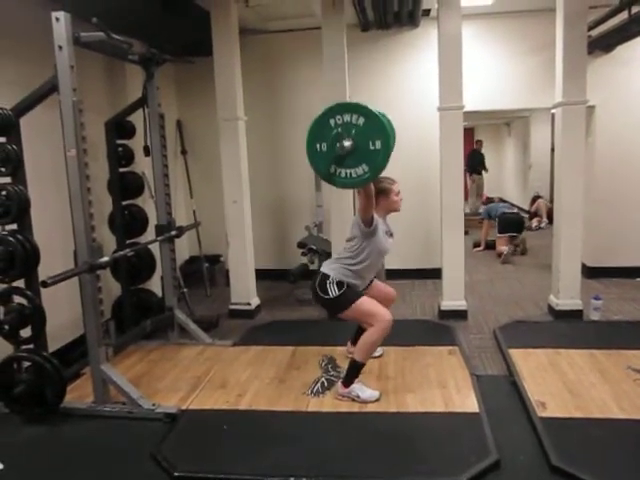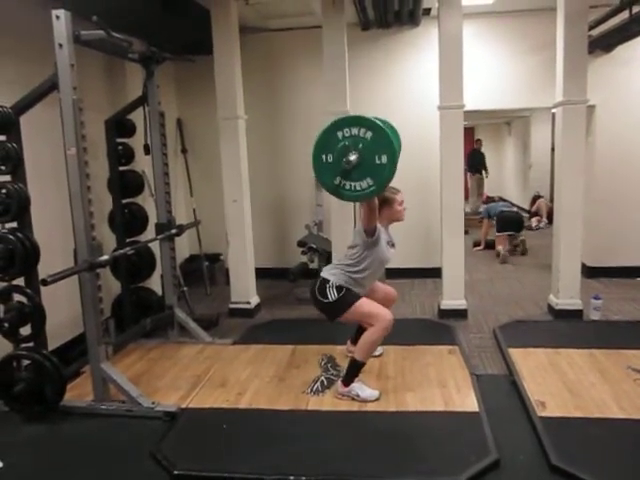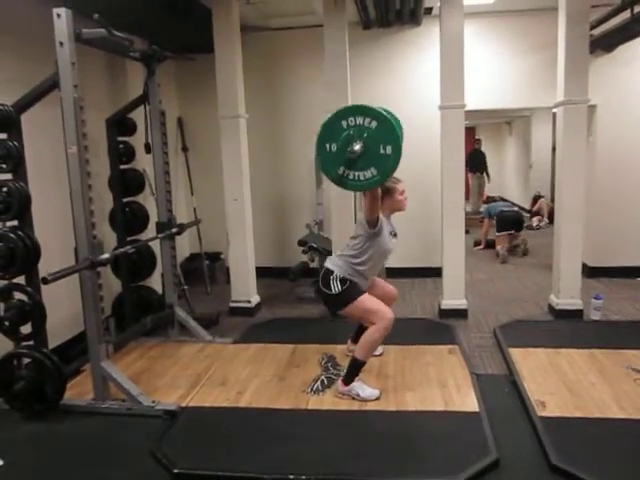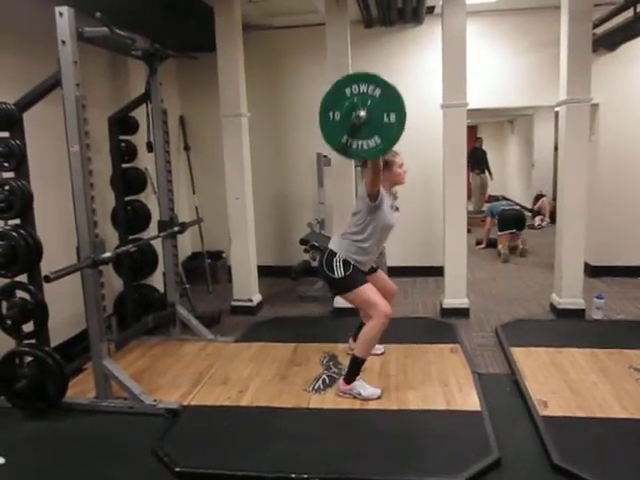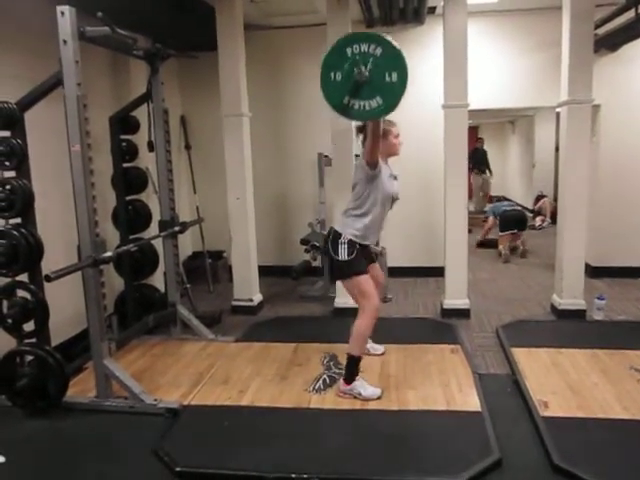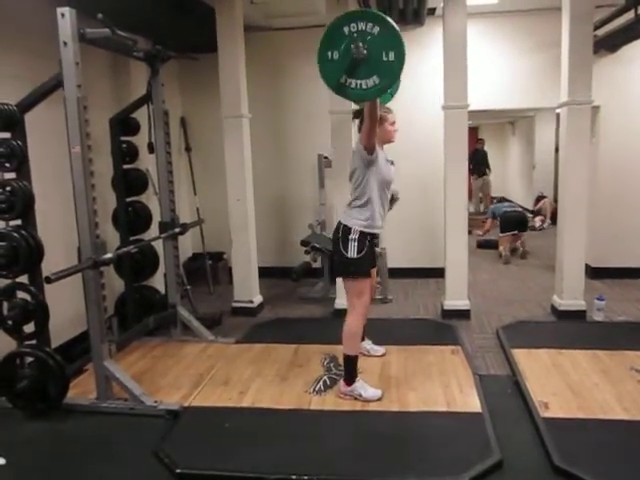
dt=0.2s
person 1, frame 1
left shoulder: (381, 220)
right shoulder: (369, 222)
left elbow: (368, 191)
right elbow: (365, 192)
left hip: (346, 280)
right hip: (331, 284)
left knee: (388, 296)
right knee: (383, 319)
left ankle: (355, 344)
right ankle: (348, 385)
person 1, frame 2
left shoulder: (383, 229)
right shoulder: (372, 231)
left elbow: (371, 204)
right elbow: (369, 202)
left hip: (345, 284)
right hip: (330, 289)
left knee: (389, 296)
right knee: (384, 320)
left ankle: (355, 344)
right ankle: (347, 384)
person 1, frame 3
left shoulder: (385, 219)
right shoulder: (374, 222)
left elbow: (375, 192)
right elbow: (371, 193)
left hip: (350, 276)
right hip: (334, 280)
left knee: (389, 295)
right knee: (384, 318)
left ankle: (356, 343)
right ankle: (347, 384)
person 1, frame 4
left shoulder: (386, 194)
right shoulder: (374, 196)
left elbow: (377, 166)
right elbow: (373, 167)
left hip: (356, 260)
right hip: (339, 262)
left knee: (388, 292)
right knee: (381, 313)
left ankle: (358, 341)
right ankle: (349, 382)
person 1, frame 5
left shoulder: (383, 165)
right shoulder: (370, 165)
left elbow: (376, 132)
right elbow: (373, 132)
left hip: (361, 241)
right hip: (346, 242)
left knee: (378, 287)
right knee: (370, 306)
left ankle: (360, 341)
right ankle: (349, 382)
person 1, frame 6
left shoulder: (378, 152)
right shoulder: (366, 151)
left elbow: (375, 119)
right elbow: (371, 118)
left hip: (365, 232)
right hip: (354, 233)
left knee: (368, 292)
right knee: (358, 305)
left ankle: (359, 341)
right ankle: (349, 383)
